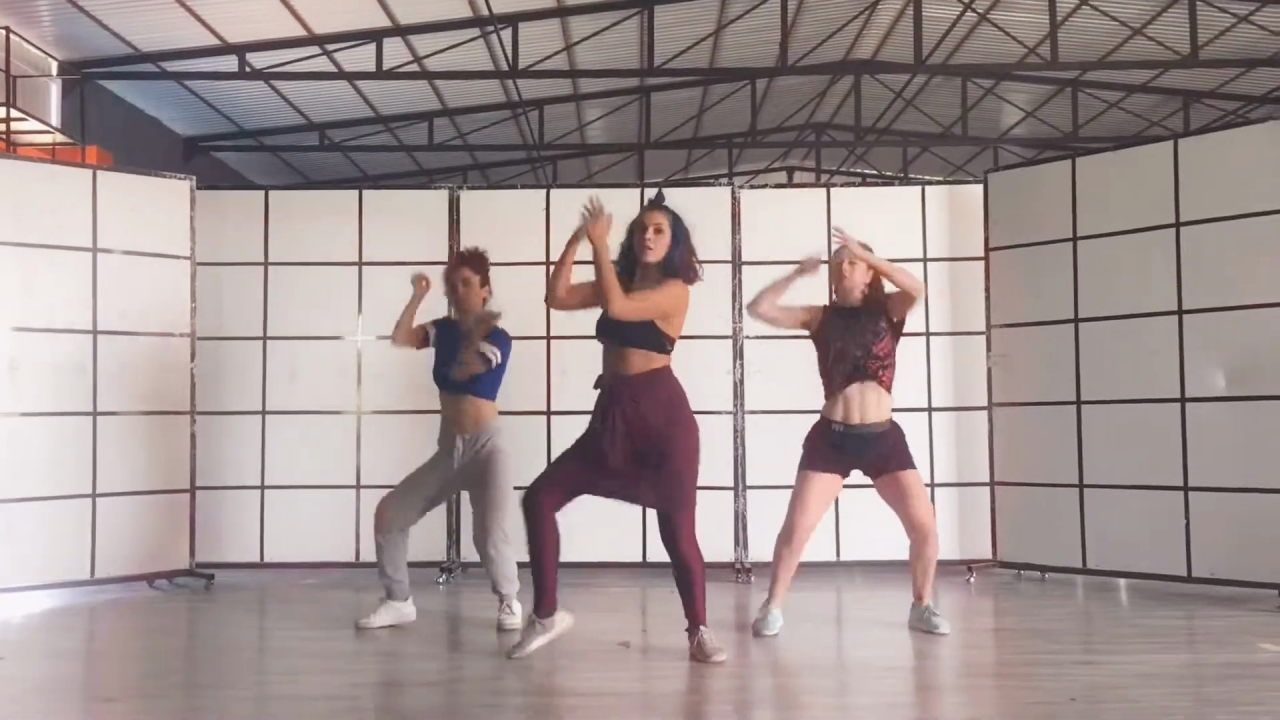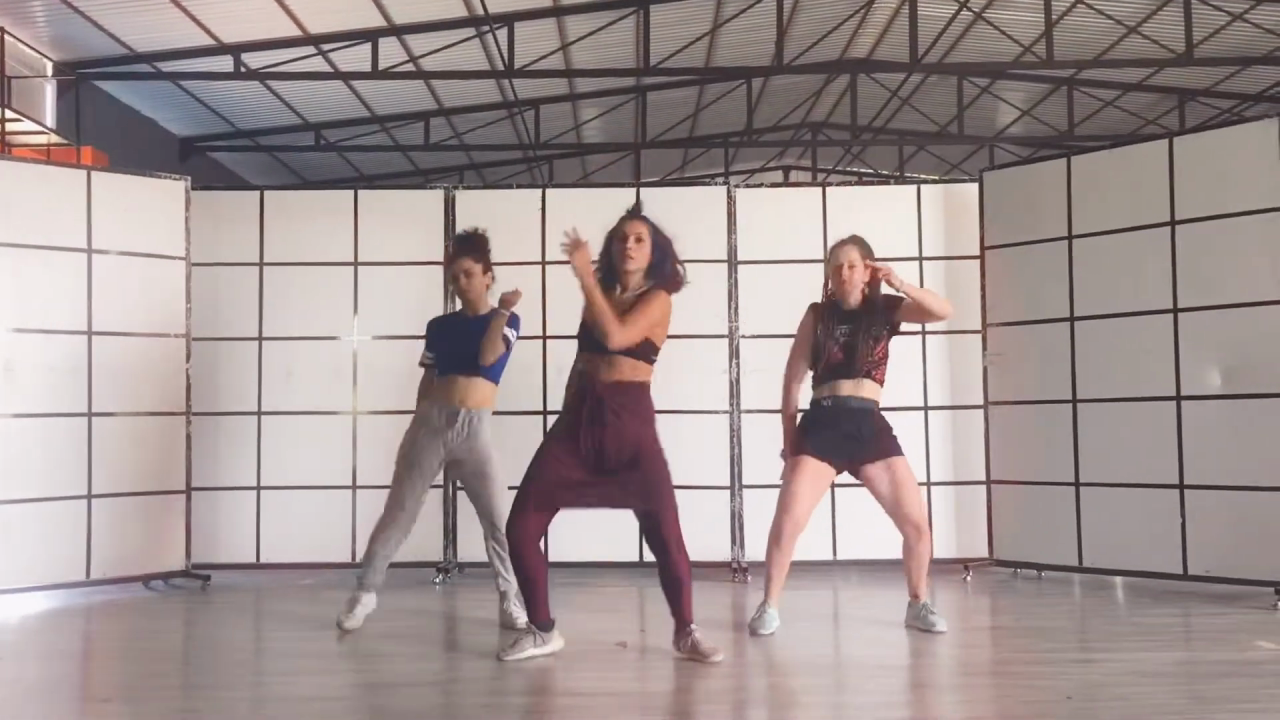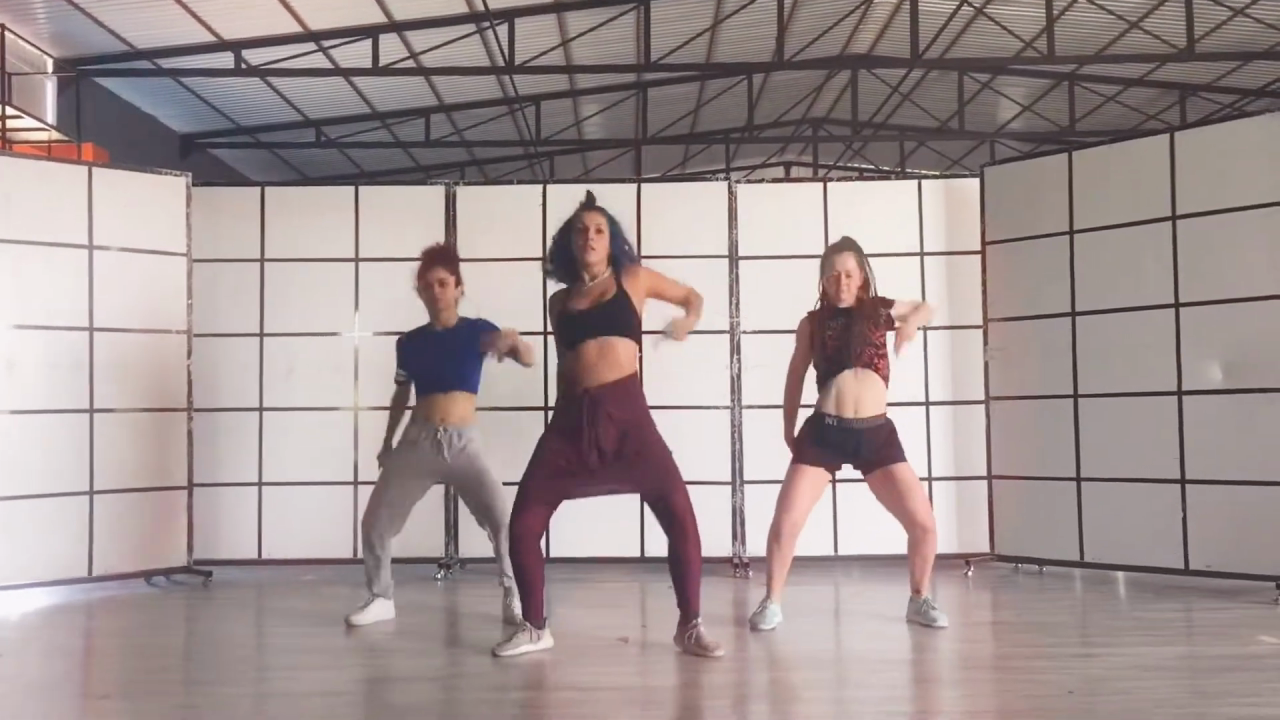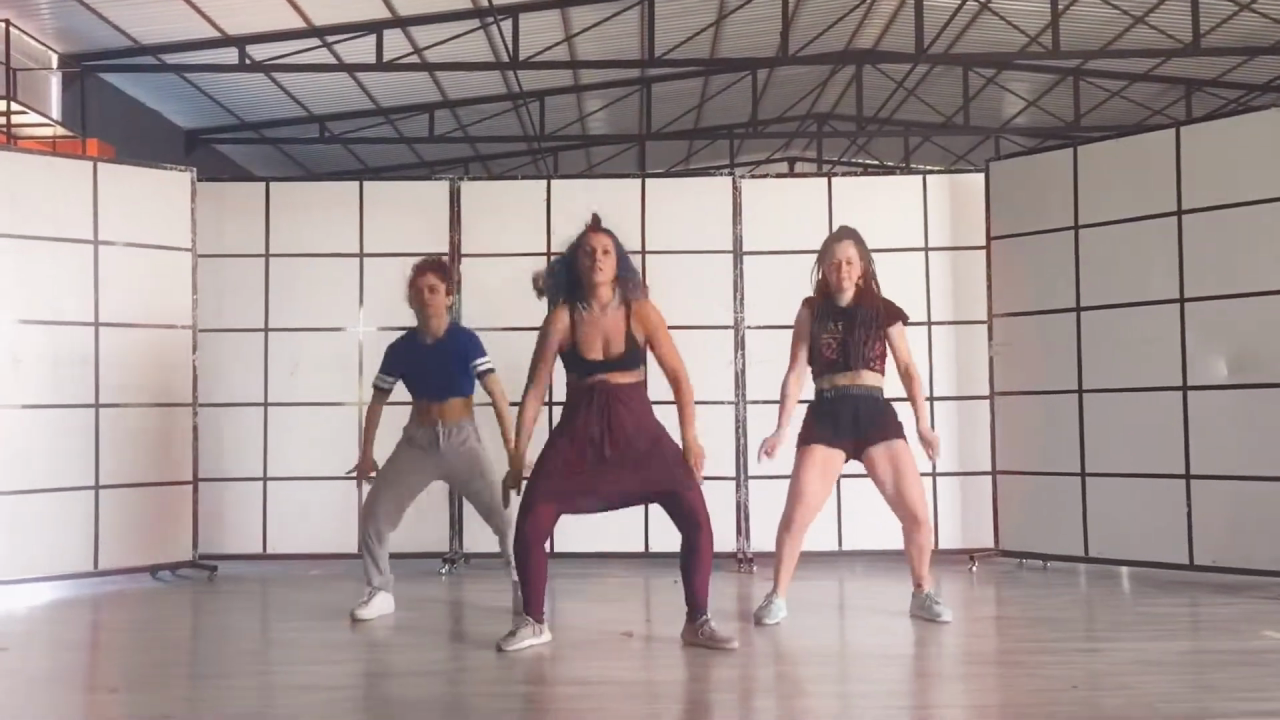
dt=0.3s
person 1, frame 1
left shoulder: (674, 289)
right shoulder: (621, 283)
left elbow: (618, 306)
right elbow: (556, 297)
left wrist: (599, 244)
right wrist: (574, 240)
left hip: (662, 412)
right hip: (613, 413)
left knee: (677, 530)
right knee: (538, 500)
left ankle: (699, 631)
right ankle: (547, 614)
person 1, frame 2
left shoulder: (657, 298)
right shoulder: (597, 298)
left elbow: (613, 336)
left wrist: (586, 273)
left hip: (630, 424)
right hip: (576, 424)
left knee: (666, 538)
right knee: (520, 530)
left ankle: (686, 631)
right ankle: (542, 630)
person 1, frame 3
left shoulder: (633, 277)
right shoulder: (559, 300)
left elbow: (692, 297)
left wrist: (686, 319)
left hip: (627, 417)
right hip: (570, 420)
left knee: (682, 523)
right knee: (522, 527)
left ankle: (690, 625)
right ankle: (534, 626)
person 1, frame 4
left shoulder: (641, 310)
right shoulder: (560, 317)
left elbow: (676, 372)
right elbow: (536, 386)
left wrist: (690, 434)
right wrist: (518, 456)
left hip: (637, 425)
right hip: (579, 426)
left knee: (696, 519)
right knee: (530, 525)
left ankle: (697, 622)
right ankle: (533, 622)
person 2, frame 1
left shoulder: (888, 311)
right shoulder: (822, 317)
left elbow: (916, 288)
right elbow: (758, 308)
left wrist: (866, 255)
right wrist: (799, 272)
left hip: (882, 437)
right hip: (832, 437)
left knee: (924, 525)
right knee: (797, 527)
left ankle: (922, 606)
right ankle: (773, 606)
person 2, frame 2
left shoulder: (885, 310)
right shoulder: (816, 316)
left elbow: (942, 310)
right elbow: (792, 379)
left wrist: (898, 283)
right wrist: (788, 441)
left hip: (870, 426)
right hip: (823, 424)
left knee: (916, 522)
right knee: (788, 521)
left ankle: (918, 604)
right ankle: (769, 606)
person 2, frame 3
left shoulder: (879, 310)
right shoulder: (812, 323)
left elbow: (924, 308)
right elbow: (794, 379)
left wrist: (910, 323)
right wrist: (789, 433)
left hip: (877, 434)
right hip: (825, 433)
left knee: (923, 523)
right knee: (785, 523)
left ankle: (920, 600)
right ankle: (771, 602)
person 2, frame 4
left shoulder: (883, 310)
right shoulder: (811, 310)
left elbow: (906, 365)
right elbow: (796, 371)
left wrist: (923, 424)
right wrist: (780, 429)
left hip: (875, 412)
right hip: (828, 414)
left knee: (916, 511)
right knee: (798, 512)
left ankle: (923, 594)
right ankle: (777, 596)
person 3, frame 1
left shoulder: (498, 338)
right shoulder: (445, 329)
left elbow: (459, 371)
right elbow: (400, 338)
left wrist: (478, 332)
right wrist: (418, 296)
left hip: (485, 448)
right hip: (448, 449)
left knee: (492, 532)
right knee: (388, 515)
left ankle: (509, 602)
right ankle: (398, 601)
person 3, frame 2
left shoulder: (502, 323)
right shoulder: (440, 326)
left elbow: (487, 357)
right elbow: (427, 379)
left wrist: (503, 311)
right wrist: (419, 425)
left hip: (474, 431)
right hip: (431, 422)
left knee: (498, 519)
right knee: (400, 511)
left ankle: (511, 600)
right ankle: (365, 592)
person 3, frame 3
left shoulder: (478, 331)
right shoulder: (410, 342)
left elbow: (528, 359)
left wrist: (511, 341)
right wrist: (388, 442)
left hip: (463, 444)
right hip: (416, 442)
left knee: (503, 520)
right knee: (376, 522)
left ankle: (514, 597)
right ankle: (380, 598)
person 3, frame 4
left shoulder: (466, 341)
right shoulder: (400, 349)
left elbow: (496, 393)
right elbow: (378, 399)
left wrist: (511, 447)
right wrist: (366, 451)
left hip: (462, 440)
right hip: (417, 441)
left knee: (505, 516)
right knee: (374, 514)
right ankle: (380, 592)
